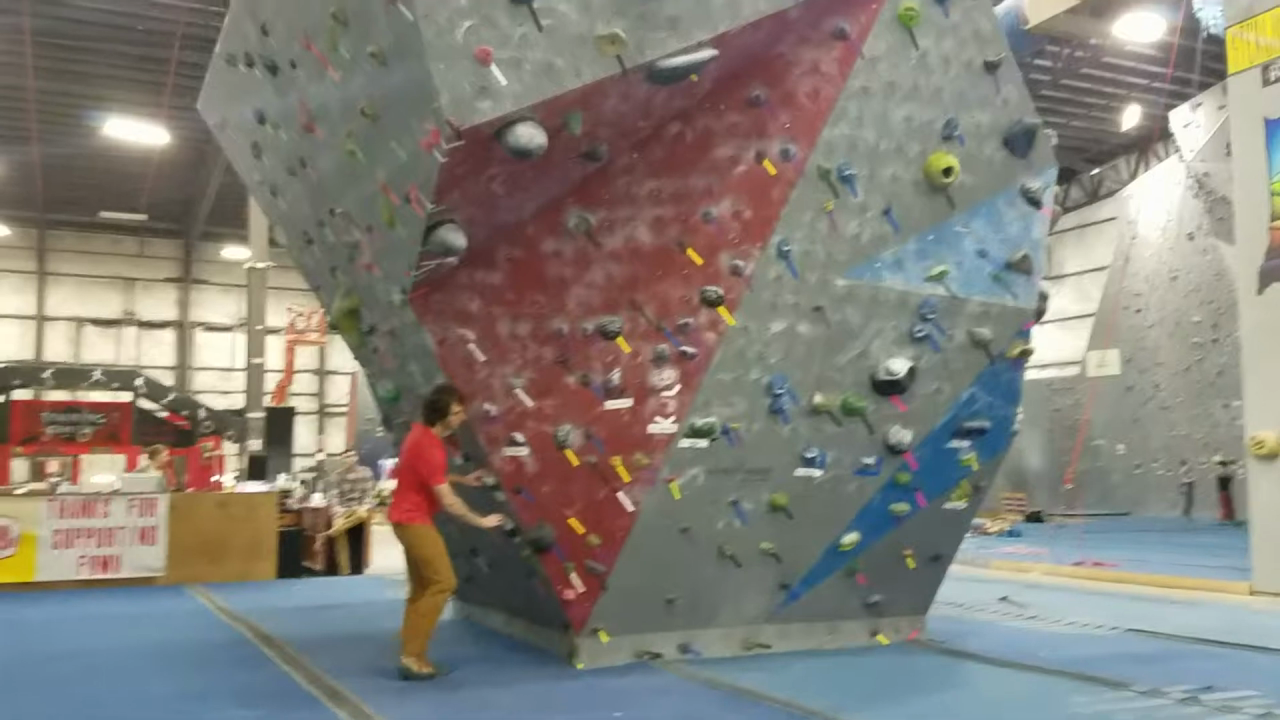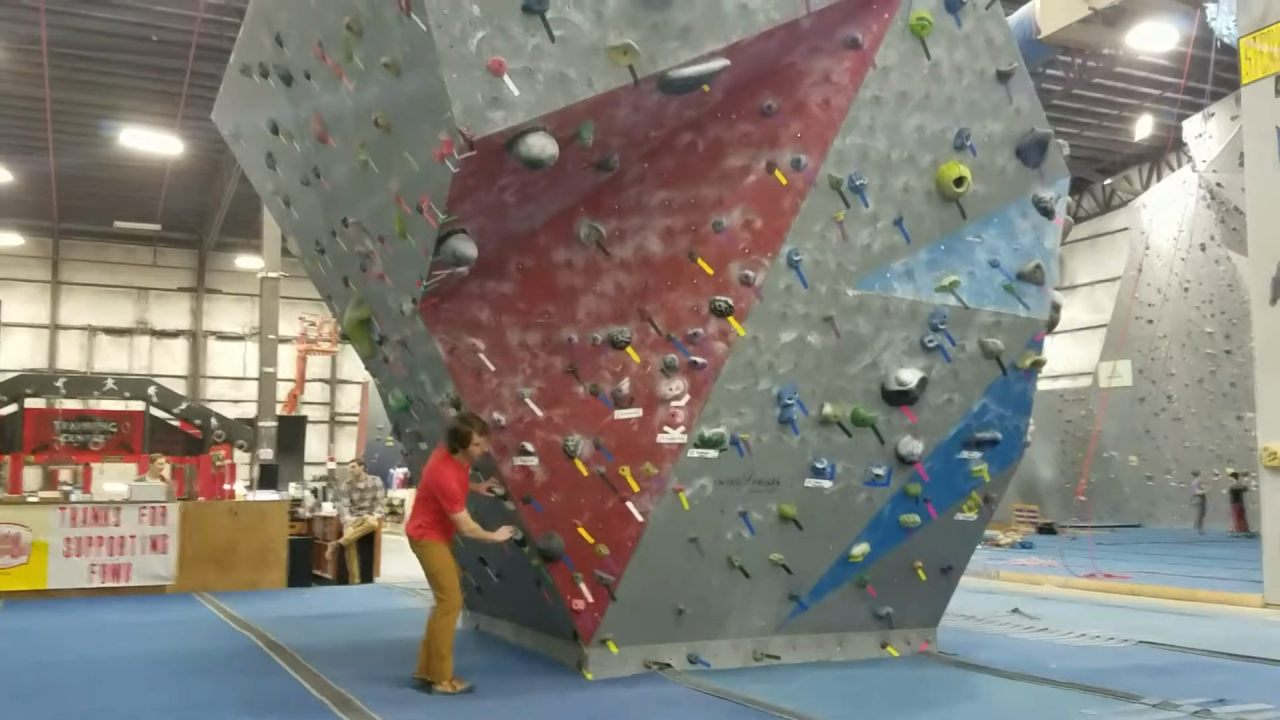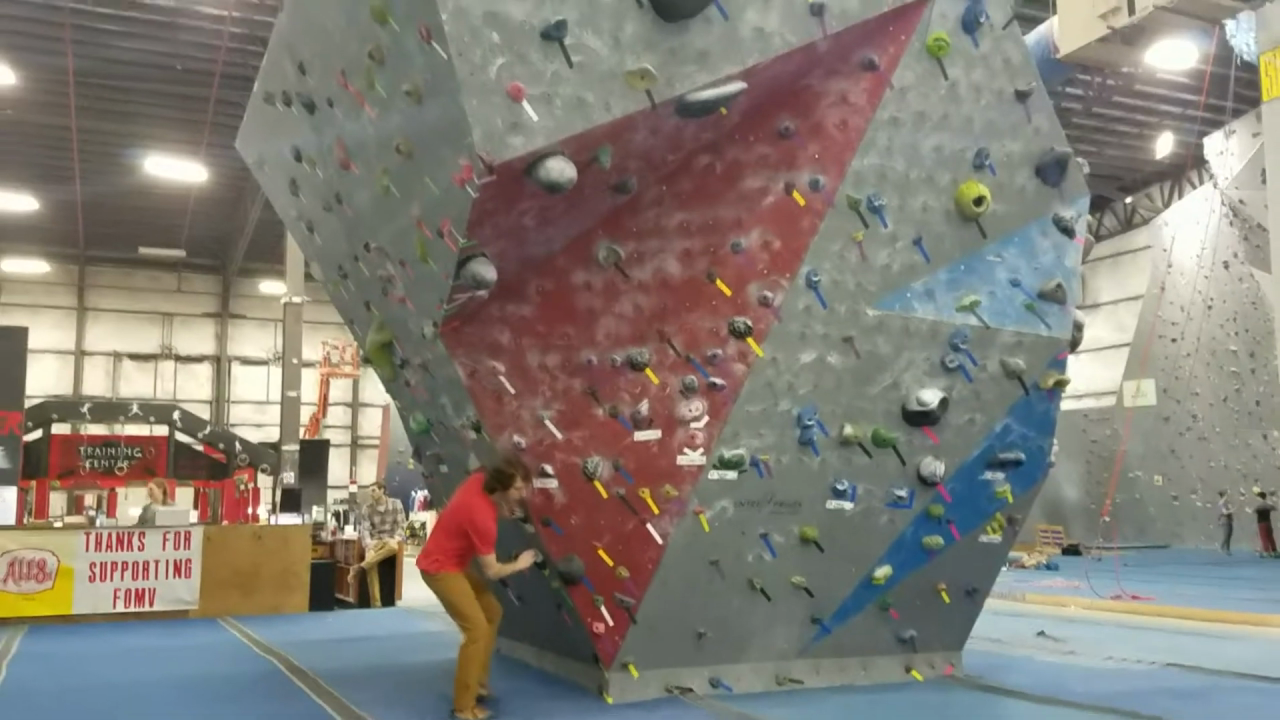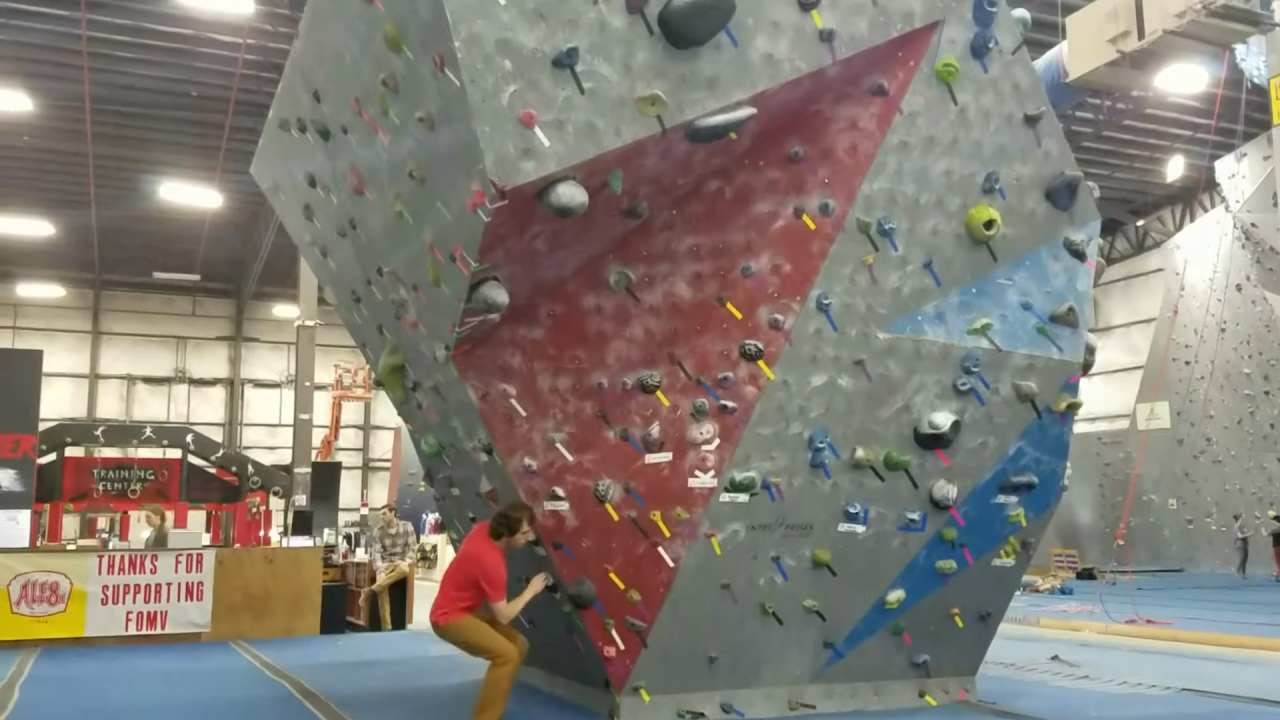
dt=0.4s
person 1, frame 1
left shoulder: (423, 433)
right shoulder: (428, 447)
right elbow: (449, 502)
left wrist: (462, 479)
right wrist: (482, 521)
left hip: (409, 518)
right hip: (414, 521)
left knee: (421, 588)
right knee: (444, 582)
left ankle: (413, 660)
right ankle: (412, 655)
person 1, frame 2
left shoulder: (454, 456)
right shoulder: (445, 475)
right elbow: (467, 528)
left wrist: (476, 487)
right wrist: (496, 536)
left hip: (437, 534)
right hip: (428, 537)
left knee: (446, 601)
right knee: (450, 601)
left ankle: (426, 672)
right ankle: (442, 680)
person 1, frame 3
left shoulder: (478, 480)
right shoulder: (483, 517)
right elbow: (491, 571)
left wrist: (500, 511)
right wrist: (520, 564)
left hip: (452, 561)
right hip: (440, 568)
left knee: (493, 613)
right knee: (477, 629)
left ankle: (477, 684)
person 1, frame 4
left shoulder: (483, 529)
right shoulder: (492, 563)
right elbow: (503, 616)
right wrist: (531, 591)
left hip: (462, 609)
right hip: (449, 619)
left knee: (520, 645)
right knee: (507, 655)
